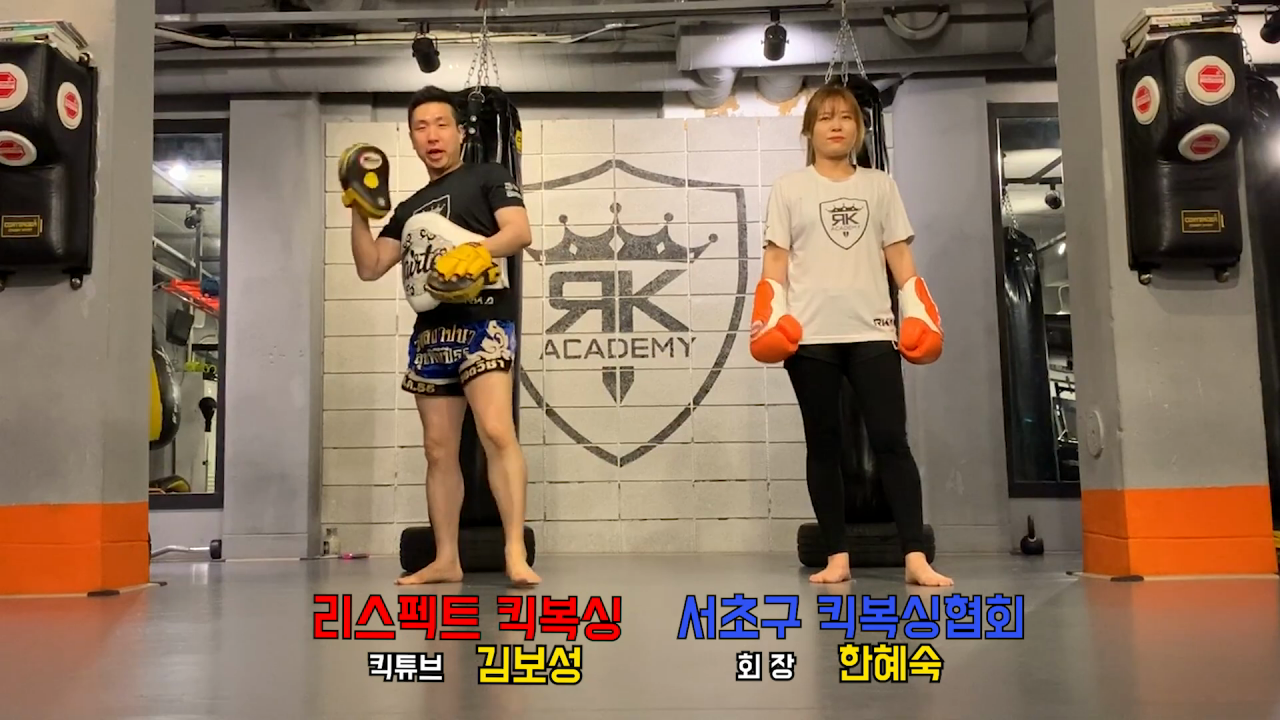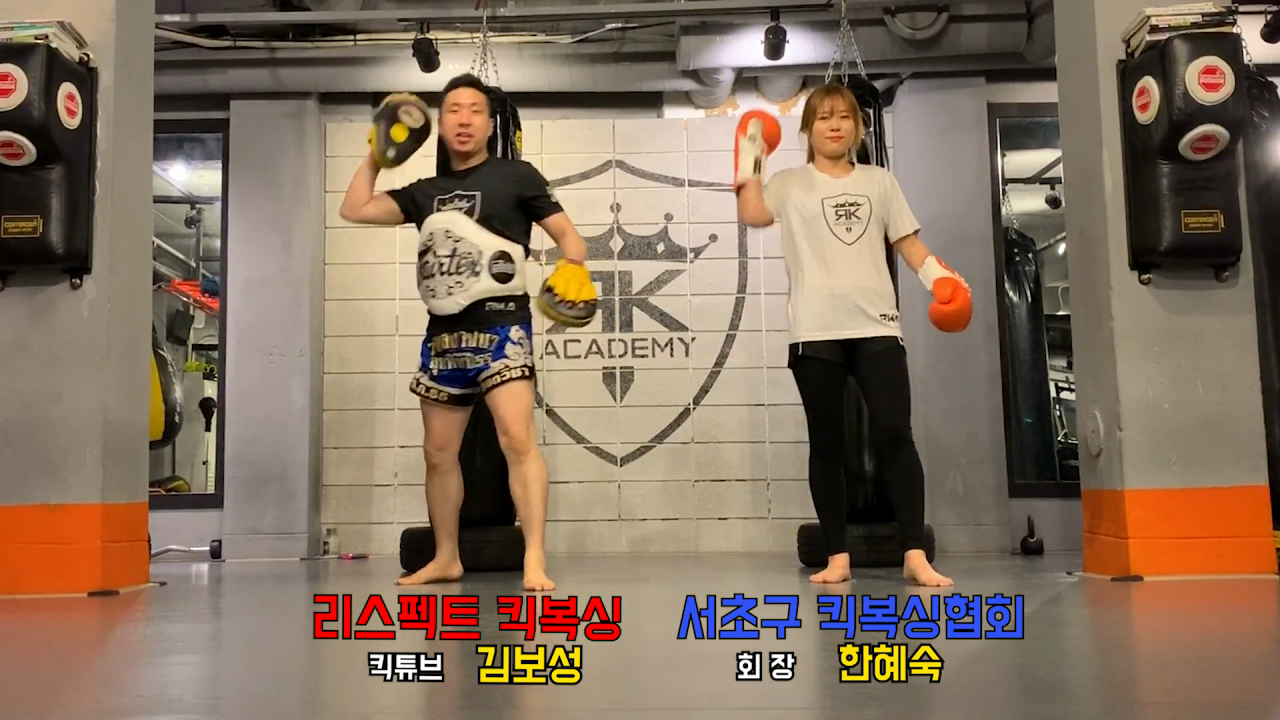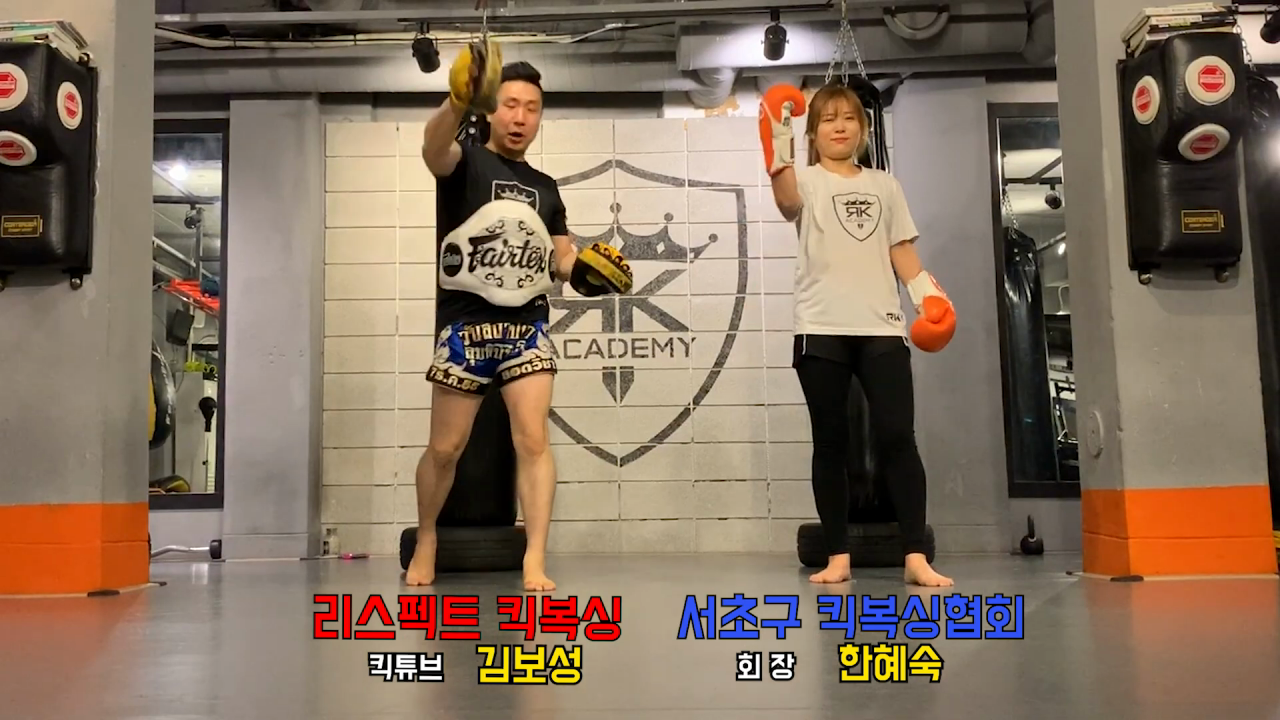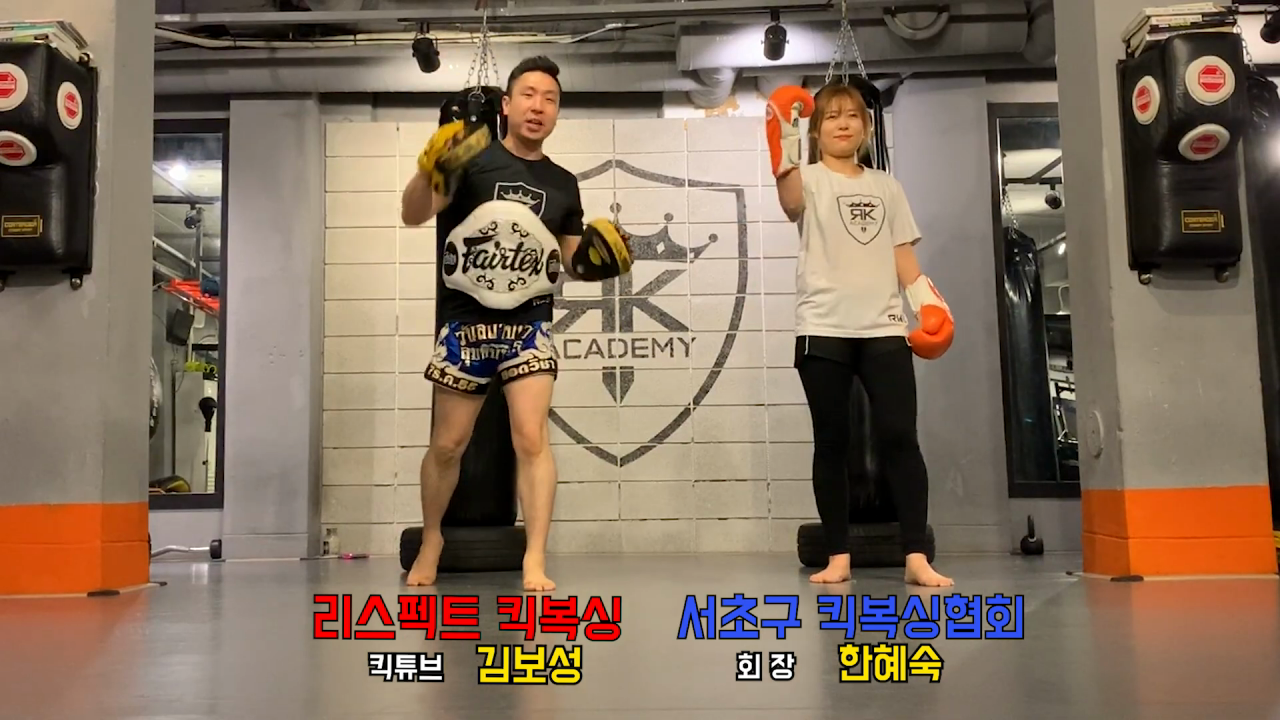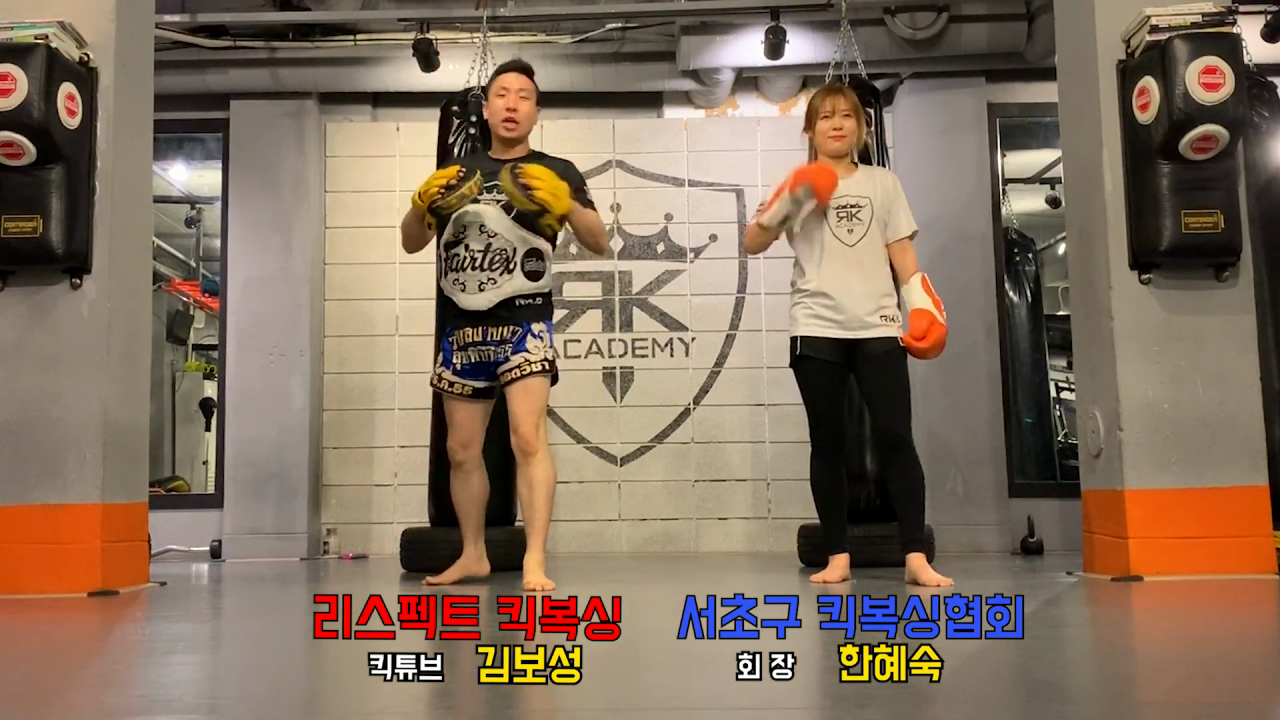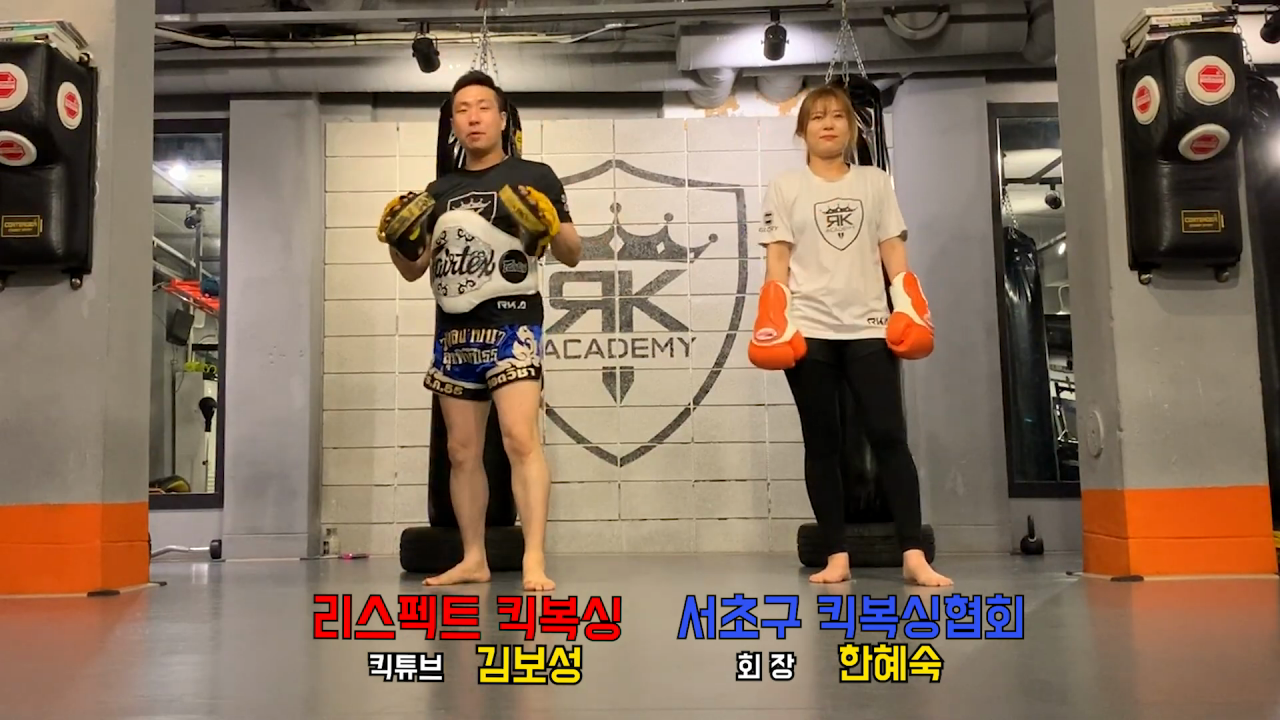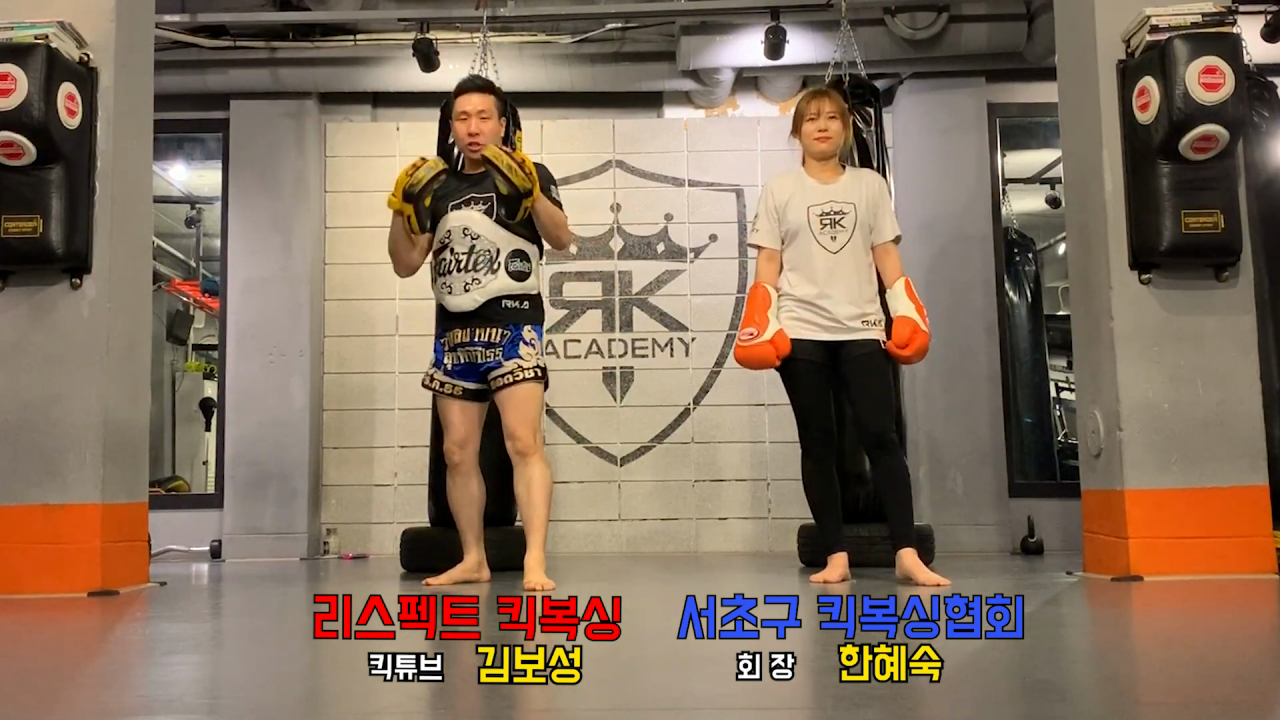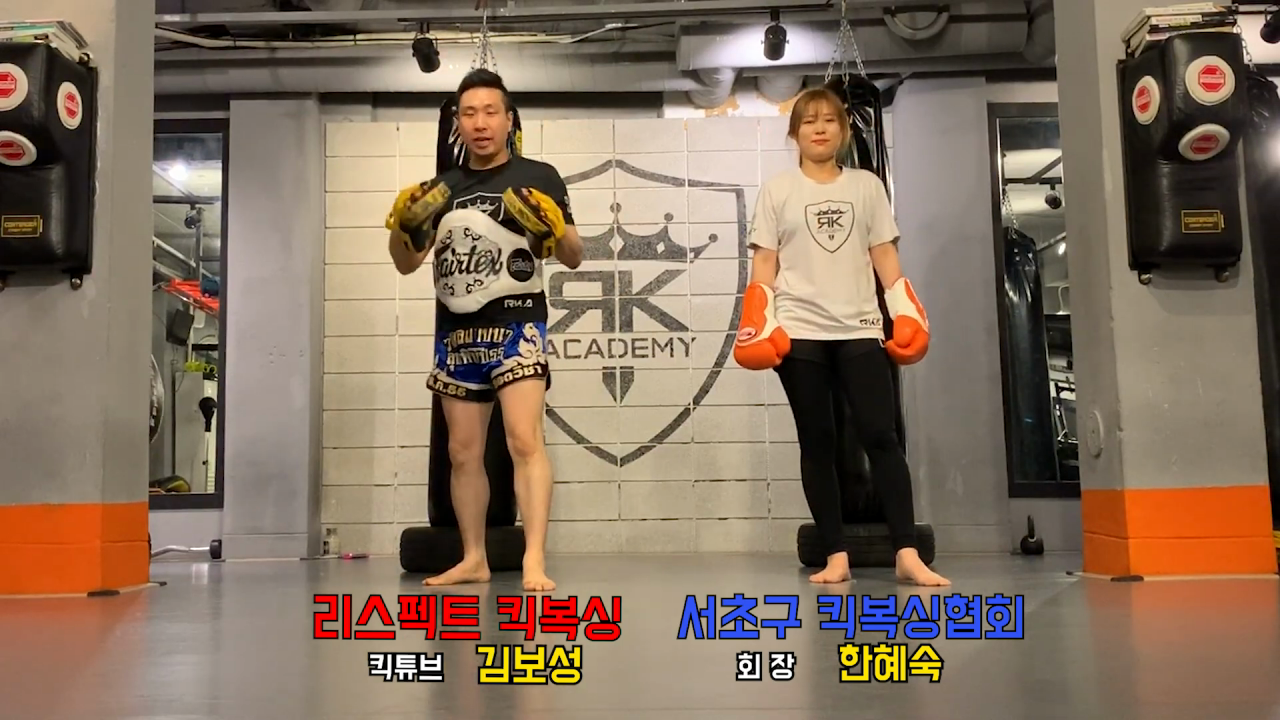
dt=0.3s
person 1, frame 1
left shoulder: (488, 176)
right shoulder: (413, 206)
left elbow: (518, 230)
right elbow: (369, 267)
left wrist: (479, 253)
right wrist: (359, 209)
left hip: (482, 320)
right hip: (430, 332)
left knee: (496, 432)
right knee: (439, 449)
left ankle: (517, 550)
right ankle: (446, 558)
person 1, frame 2
left shoulder: (516, 176)
right shoulder: (427, 192)
left elbow: (567, 233)
right elbow: (354, 210)
left wrist: (573, 270)
right wrist: (377, 151)
left hip: (500, 326)
right hip: (444, 334)
left knee: (517, 439)
right knee: (439, 453)
left ankle: (535, 561)
right ankle: (446, 557)
person 1, frame 3
left shoulder: (542, 185)
right shoulder: (466, 159)
left elbow: (562, 260)
right elbow: (434, 150)
left wrist: (593, 266)
right wrist: (458, 101)
left hip: (529, 327)
right hip: (465, 324)
left knee: (532, 440)
right knee: (444, 448)
left ankle: (535, 562)
right ankle: (427, 539)
person 1, frame 4
left shoulder: (563, 183)
right shoulder: (472, 161)
left elbow: (573, 258)
right elbow: (413, 213)
left wrist: (601, 255)
right wrist: (429, 167)
left hip: (528, 325)
right hip: (465, 323)
left knee: (531, 440)
right knee: (447, 445)
left ankle: (534, 563)
right ankle: (431, 537)
person 1, frame 5
left shoulder: (556, 171)
right shoulder: (461, 173)
left elbow: (598, 242)
right elbow: (411, 242)
left wrist: (563, 203)
right wrist: (425, 203)
left hip: (523, 324)
right hip: (462, 328)
left knee: (529, 439)
right knee: (462, 450)
left ankle: (535, 563)
right ankle: (473, 554)
person 1, frame 6
left shoulder: (534, 176)
right shoulder: (440, 190)
left elbow: (573, 253)
right elbow: (412, 270)
left wrist: (548, 224)
right wrist: (395, 238)
left hip: (511, 325)
right hip: (454, 333)
left knee: (521, 439)
right knee: (461, 451)
left ankle: (534, 563)
right ankle: (473, 558)
person 1, frame 7
left shoulder: (528, 173)
right shoulder: (439, 191)
left elbow: (562, 240)
right elbow: (405, 265)
left wrist: (531, 190)
right wrist: (402, 207)
left hip: (513, 326)
right hip: (455, 334)
left knee: (524, 442)
right knee: (457, 452)
left ankle: (535, 563)
right ankle: (473, 559)
person 1, frame 8
left shoulder: (538, 176)
right shoulder: (444, 188)
left elbow: (574, 257)
right elbow: (406, 262)
left wrist: (555, 227)
right wrist: (402, 224)
left hip: (516, 326)
right hip: (457, 333)
left knee: (525, 439)
right knee: (463, 452)
left ankle: (534, 562)
right ankle: (473, 559)
person 2, frame 1
left shoulder: (879, 185)
right shoulder: (789, 188)
left elbow: (899, 255)
right elbow: (775, 258)
left wrist: (919, 312)
right wrist: (769, 315)
left hip: (872, 331)
right hip: (810, 335)
left knee: (891, 440)
right knee: (823, 444)
left ankle: (915, 556)
right ankle: (837, 556)
person 2, frame 2
left shoulder: (880, 181)
right shoulder: (790, 183)
left elbow: (909, 243)
right elbow: (753, 214)
left wrist: (942, 280)
right wrist: (749, 156)
left hip: (877, 328)
right hip: (814, 333)
left knee: (894, 434)
right knee: (826, 443)
left ankle: (915, 554)
right ankle: (837, 556)
person 2, frame 3
left shoulder: (884, 185)
right shoulder: (805, 180)
left elbow: (903, 254)
right elbow: (787, 203)
left wrist: (931, 297)
right wrist: (778, 141)
left hip: (882, 328)
right hip: (821, 330)
left knee: (897, 437)
right knee: (830, 443)
left ankle: (916, 556)
right ankle: (838, 557)
person 2, frame 4
left shoulder: (887, 186)
right shoulder: (808, 178)
left elbow: (903, 255)
right elbow: (792, 202)
left wrist: (929, 306)
right wrist: (786, 141)
left hip: (884, 328)
right hip: (823, 329)
left knee: (899, 437)
right knee: (831, 443)
left ankle: (916, 556)
right ankle: (838, 556)
person 2, frame 5
left shoulder: (883, 182)
right shoulder: (797, 184)
left elbow: (902, 250)
right elbow: (754, 240)
left wrist: (924, 306)
right wrist: (787, 199)
left hip: (878, 328)
right hip: (816, 330)
left knee: (895, 437)
right knee: (828, 443)
left ankle: (916, 556)
right ankle: (838, 556)
person 2, frame 6
left shoulder: (875, 182)
right shoulder: (785, 187)
left elbow: (892, 250)
right elbow: (777, 261)
left wrist: (909, 309)
right wrist: (774, 323)
left hip: (868, 328)
right hip: (809, 334)
left knee: (888, 436)
right knee: (822, 443)
left ankle: (913, 554)
right ankle: (836, 556)
person 2, frame 7
left shoulder: (870, 184)
right shoulder: (780, 190)
left elbow: (886, 254)
right elbow: (768, 263)
left wrist: (906, 312)
right wrist: (761, 322)
left hip: (861, 330)
right hip: (801, 332)
left knee: (881, 437)
right knee: (818, 443)
left ankle: (907, 554)
right ankle: (836, 556)
person 2, frame 8
left shoulder: (867, 185)
right shoulder: (777, 190)
left elbow: (884, 255)
right elbow: (765, 262)
left wrist: (905, 313)
right wrist: (760, 321)
left hip: (859, 329)
right hip: (799, 333)
left knee: (881, 435)
right knee: (817, 442)
left ankle: (907, 554)
right ankle: (836, 556)
